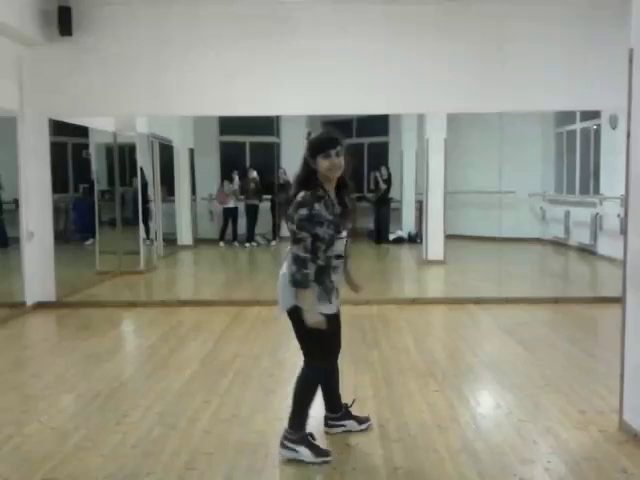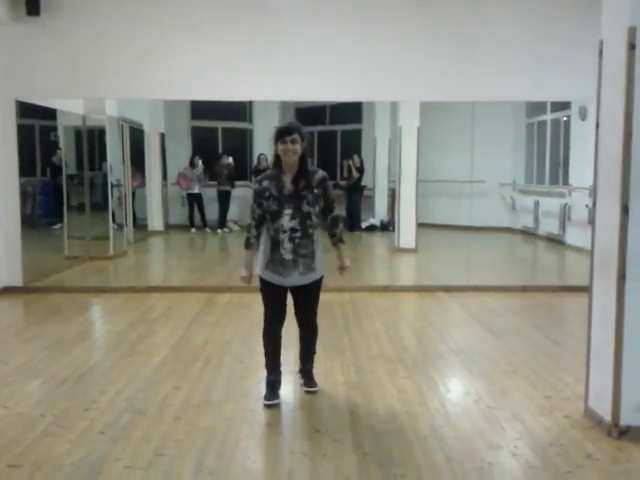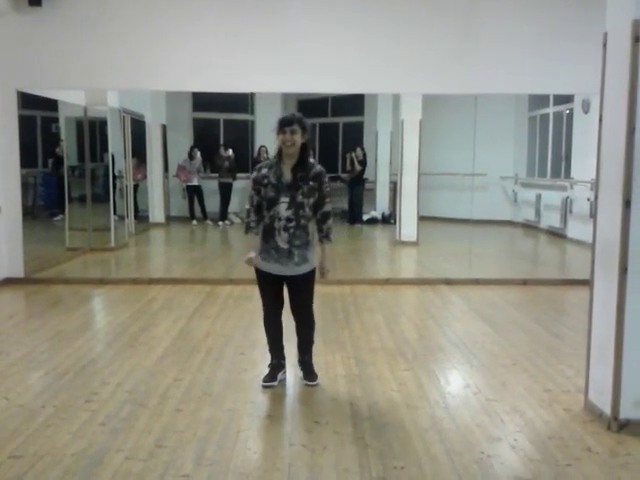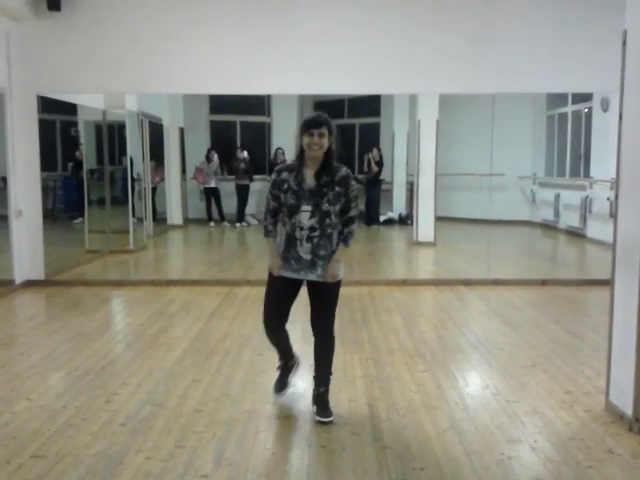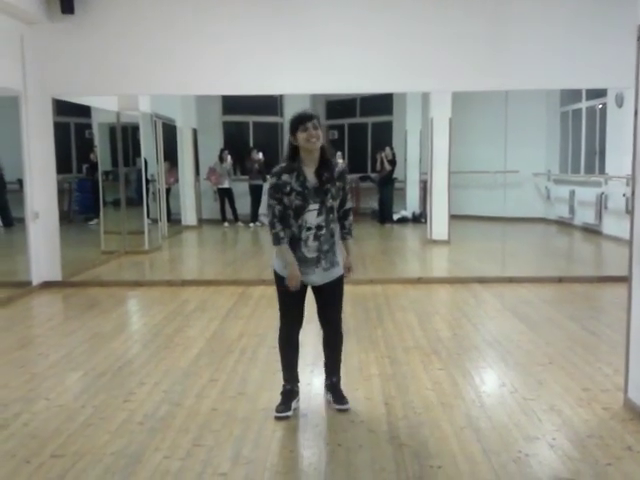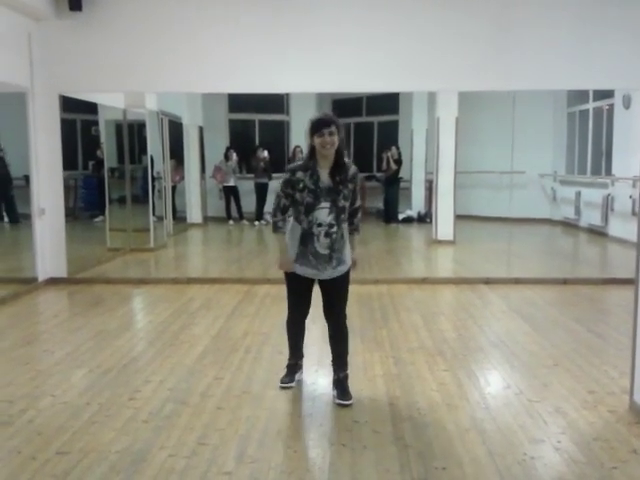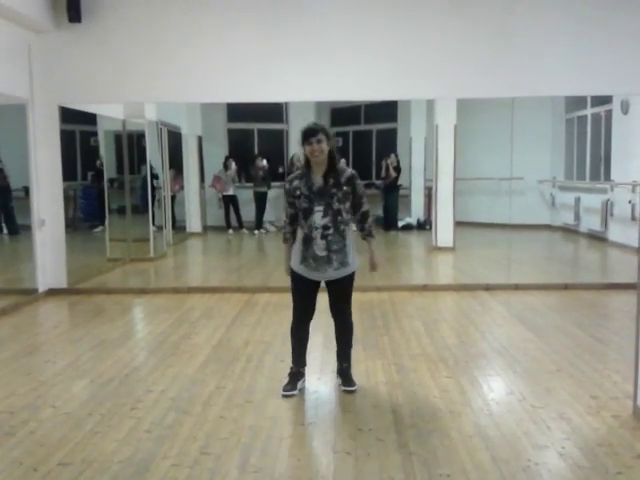
dt=0.7s
person 1, frame 1
left shoulder: (340, 195)
right shoulder: (307, 202)
right elbow: (302, 257)
left wrist: (347, 274)
right wrist: (308, 306)
left hip: (326, 289)
right hip: (304, 292)
left knee: (329, 354)
right knee: (317, 360)
left ankle: (335, 414)
right ankle: (294, 436)
person 1, frame 2
left shoulder: (318, 179)
right shoulder: (263, 183)
left elbow: (333, 218)
right elbow: (255, 224)
left wrist: (341, 255)
right wrist: (247, 265)
left hip: (308, 266)
right hip: (272, 267)
left knee: (308, 322)
right knee: (272, 323)
left ankle: (307, 370)
right ankle: (273, 382)
person 1, frame 3
left shoulder: (316, 173)
right shoulder: (263, 171)
left elbow: (324, 215)
right elbow: (254, 212)
left wrist: (324, 256)
right wrist: (253, 248)
left hip: (301, 258)
right hip: (267, 257)
left knee: (303, 313)
right knee: (271, 313)
left ankle: (306, 362)
right ankle: (277, 364)
person 1, frame 4
left shoulder: (342, 176)
right shoulder: (283, 174)
left elbow: (350, 220)
right elbow: (270, 215)
left wrist: (337, 259)
right wrist: (273, 254)
left hip: (325, 267)
right hip: (286, 264)
left knee: (323, 330)
right knee: (272, 321)
left ankle: (321, 394)
right ankle: (288, 361)
person 1, frame 5
left shoulder: (337, 172)
right shoulder: (281, 175)
left elbow: (345, 215)
right elbow: (275, 222)
left wrist: (348, 253)
right wrist: (290, 262)
left hip: (330, 264)
right hip: (291, 265)
left knee: (333, 325)
right knee: (289, 327)
left ankle: (333, 384)
right ankle: (290, 390)
person 1, frame 6
left shoulder: (350, 173)
right shoulder: (296, 172)
right elbow: (279, 211)
left wrist: (353, 246)
right wrist: (283, 251)
left hip: (337, 260)
right hip: (300, 258)
left knee: (337, 319)
right knee: (296, 315)
left ankle: (340, 380)
right ankle: (294, 364)
person 1, frame 7
left shoulder: (348, 177)
right shoulder: (294, 182)
left elbow: (363, 215)
right elbow: (290, 222)
left wrist: (370, 250)
right wrist: (287, 257)
left hip: (341, 261)
right hip: (304, 263)
left knee: (342, 317)
right knee: (300, 318)
left ankle: (344, 370)
right ankle: (297, 372)
